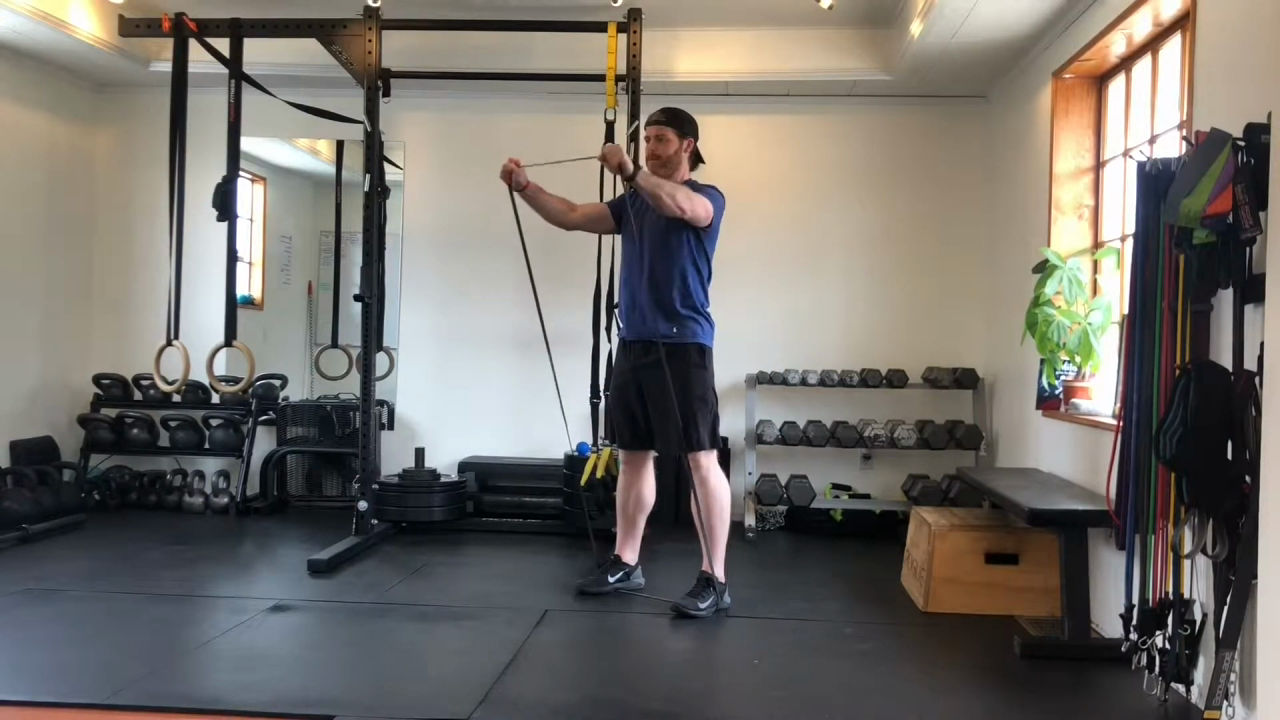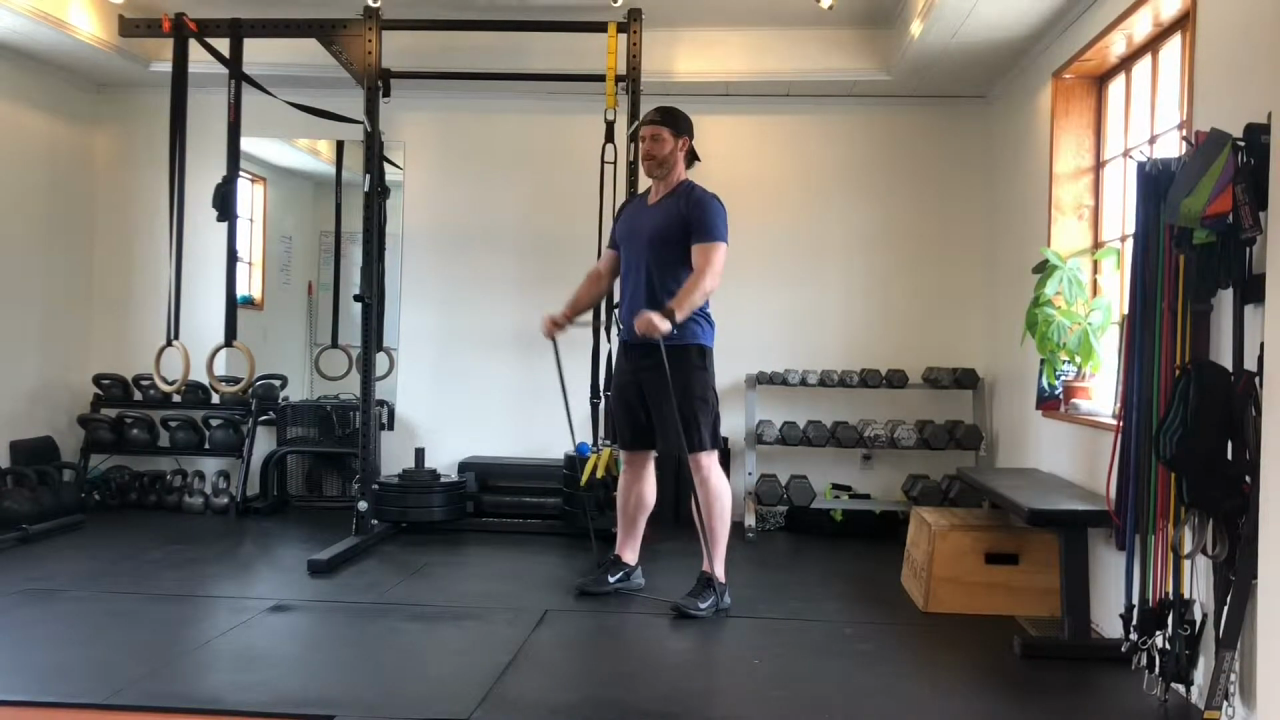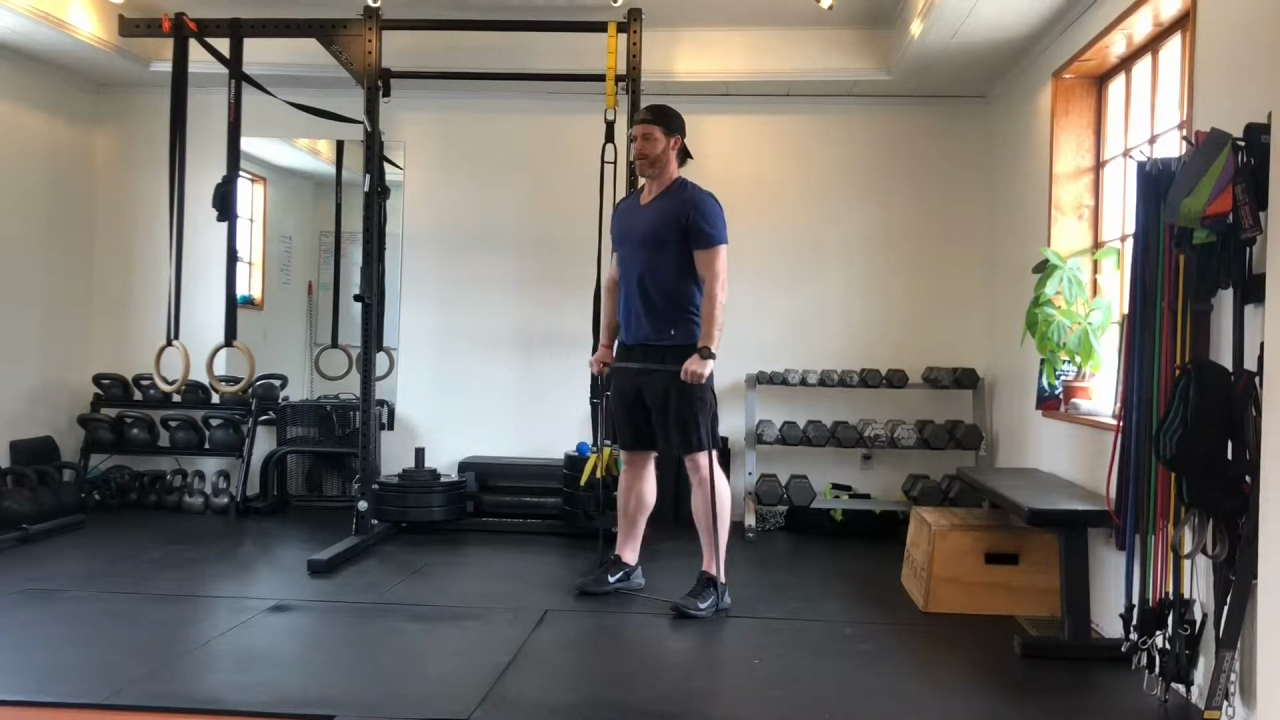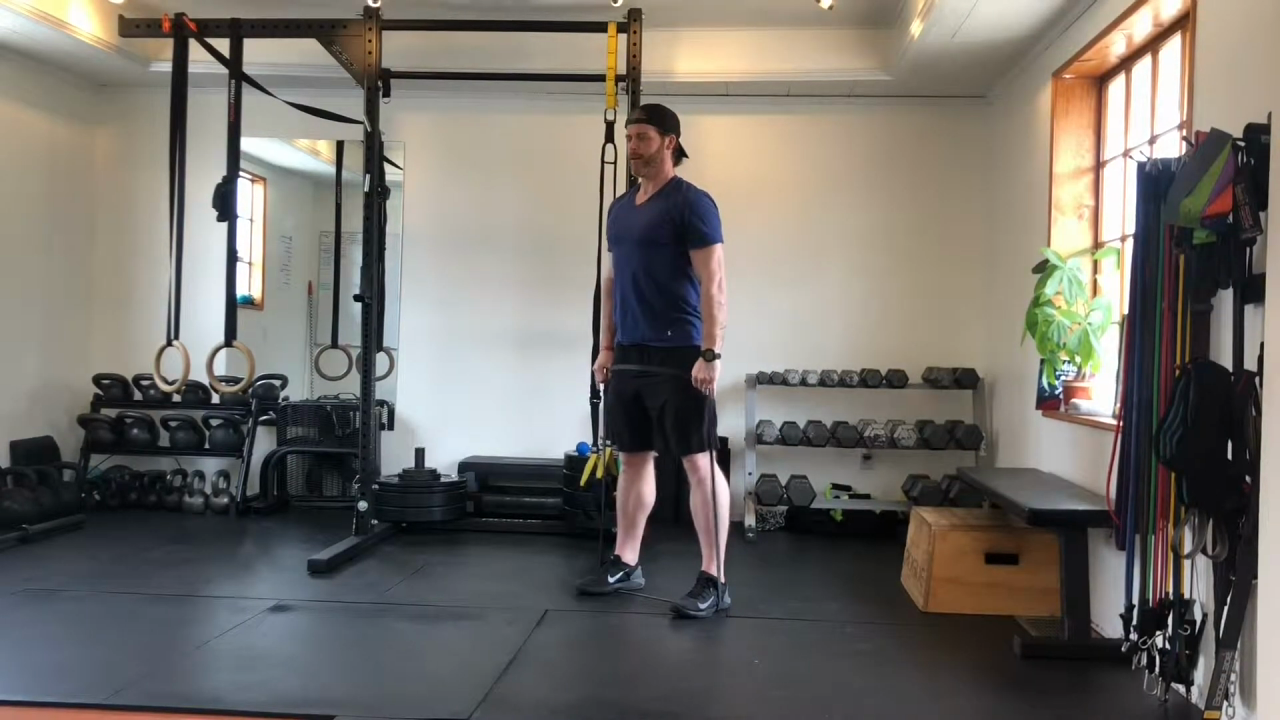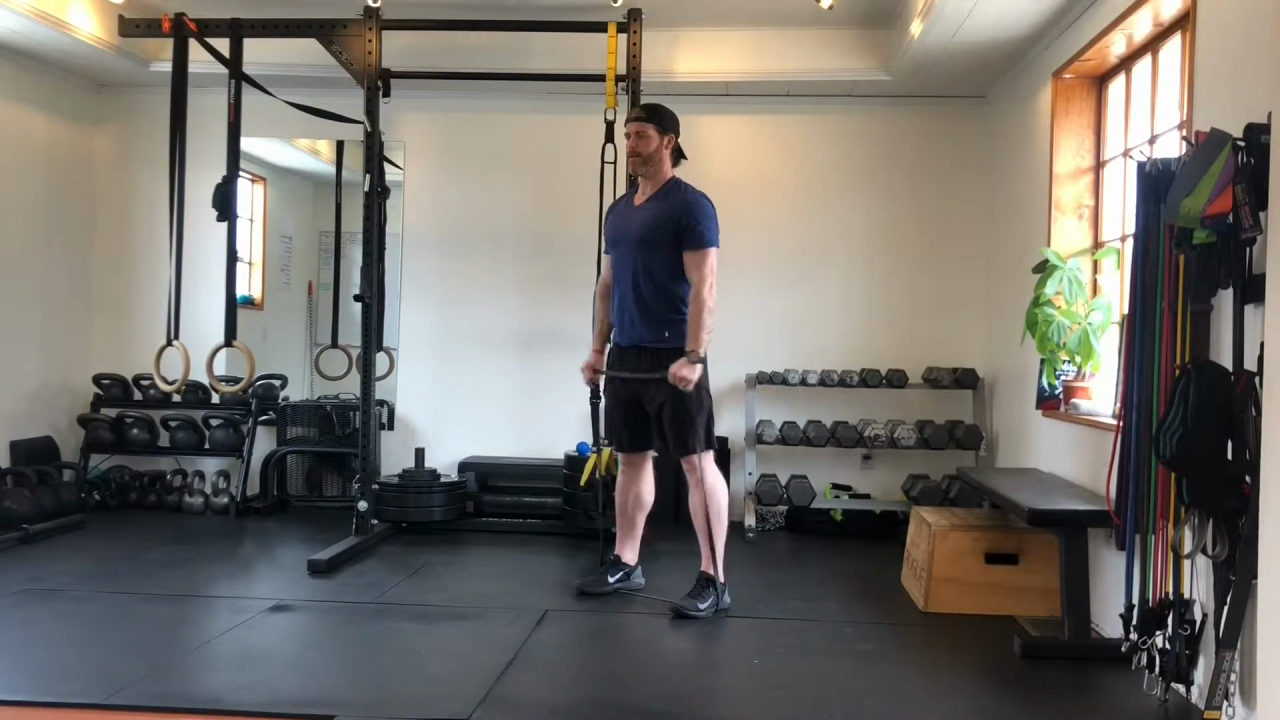
dt=0.4s
person 1, frame 1
left shoulder: (706, 197)
right shoulder: (632, 204)
left elbow: (679, 205)
right elbow: (570, 216)
left wrist: (630, 172)
right wrist: (524, 187)
left hip: (682, 346)
right hip: (632, 345)
left knee: (700, 460)
right knee: (633, 457)
left ankle: (713, 579)
right ankle: (625, 562)
person 1, frame 2
left shoulder: (701, 205)
right shoulder: (631, 210)
left elbow: (708, 272)
right elbow: (603, 273)
left wrist: (668, 316)
right wrist: (566, 313)
left hip: (681, 350)
right hip: (632, 350)
left knee: (701, 461)
right knee: (633, 458)
left ankle: (714, 579)
right ankle: (624, 562)
person 1, frame 3
left shoulder: (696, 204)
right shoulder: (625, 208)
left elbow: (715, 282)
left wrist: (705, 351)
right wrist: (606, 343)
left hip: (679, 354)
right hip: (633, 352)
left knee: (699, 461)
right knee: (634, 458)
left ankle: (714, 580)
right ankle: (626, 563)
person 1, frame 4
left shoulder: (691, 203)
right shoulder: (620, 208)
left elbow: (712, 283)
left wrist: (709, 353)
right wrist: (607, 347)
left hip: (677, 354)
right hip: (630, 353)
left knee: (698, 462)
right knee: (633, 458)
left ankle: (713, 579)
right ankle: (625, 563)
person 1, frame 5
left shoulder: (689, 205)
right shoulder: (618, 209)
left elbow: (703, 286)
left wrist: (694, 355)
right wrist: (598, 348)
left hip: (672, 354)
right hip: (627, 354)
left knee: (696, 462)
right knee: (631, 458)
left ankle: (713, 580)
right ankle: (625, 563)
